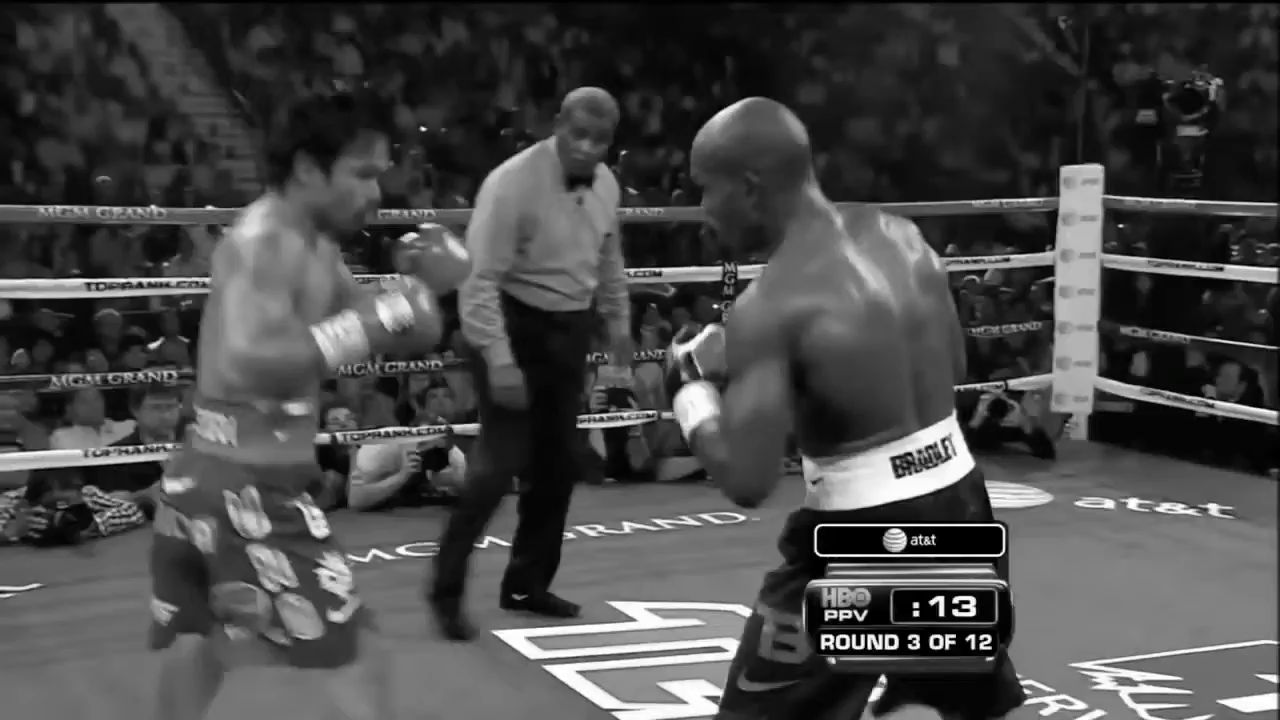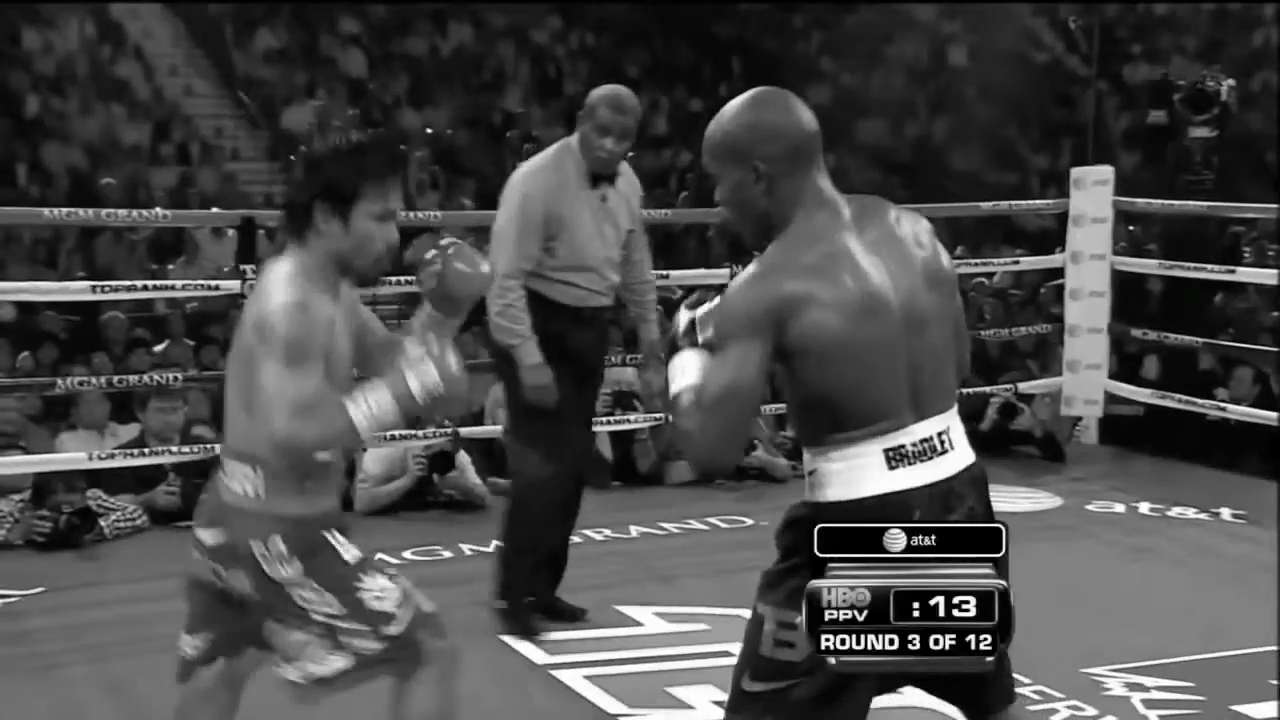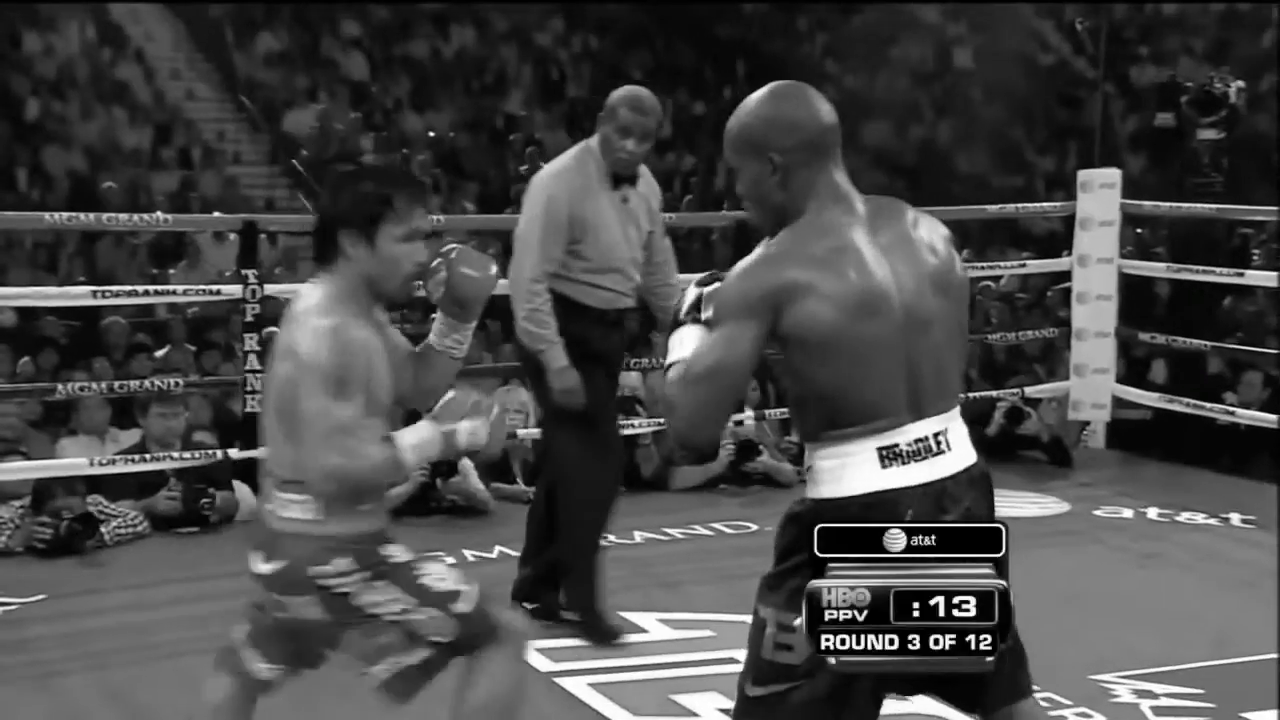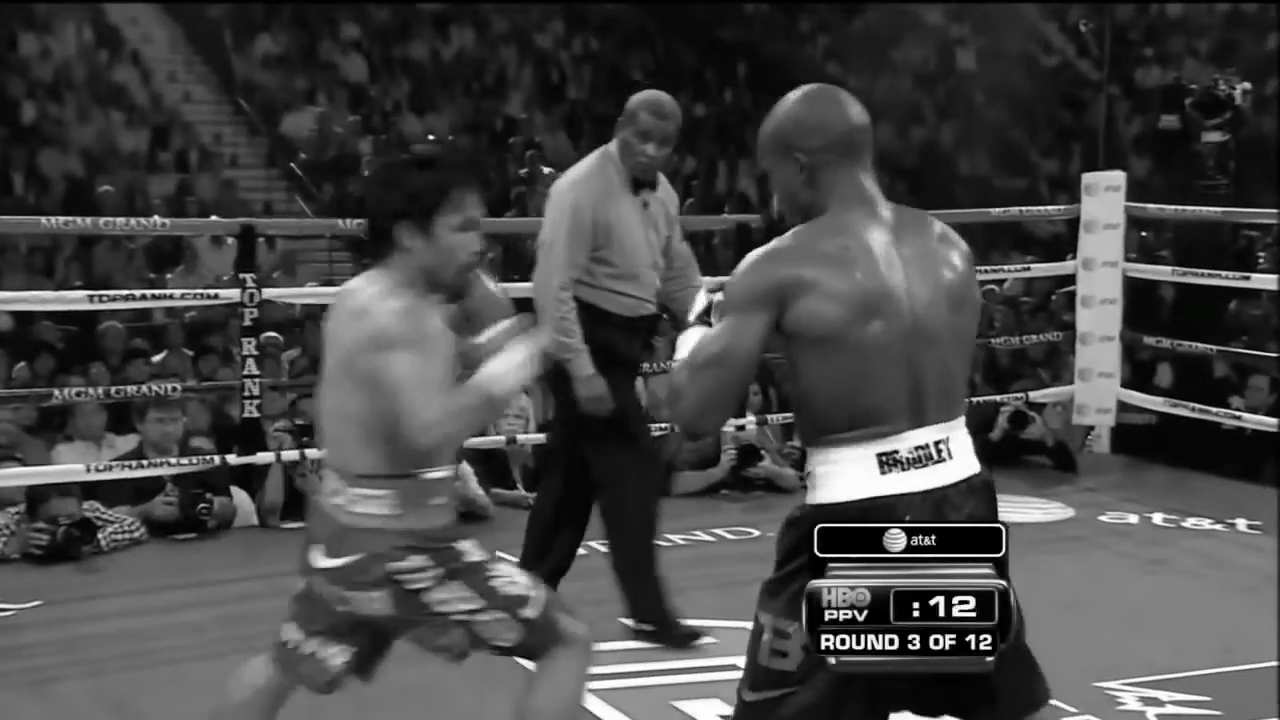
dt=0.5s
person 1, frame 1
left shoulder: (770, 305)
right shoulder: (902, 237)
left elbow: (748, 482)
left wrist: (693, 380)
left hip: (864, 533)
right hip: (958, 500)
person 1, frame 2
left shoulder: (767, 289)
right shoulder: (913, 231)
left elbow: (711, 452)
left wrist: (690, 349)
left hip: (860, 524)
right hip: (957, 496)
person 1, frame 3
left shoulder: (770, 275)
right shoulder: (929, 234)
left elbow: (692, 430)
left wrist: (691, 323)
left hip: (858, 519)
right hip: (958, 492)
person 1, frame 4
left shoulder: (780, 269)
right shoulder: (950, 248)
left elbow: (695, 413)
left wrist: (698, 327)
left hip: (857, 525)
right hip: (960, 502)
person 2, frame 1
left shoulder: (313, 242)
right shoulder: (264, 243)
left elbow: (356, 325)
right elbow: (248, 361)
left wrist: (418, 288)
right wrist: (377, 319)
left hip: (204, 478)
right hip: (246, 490)
left knee: (202, 637)
right knee: (357, 652)
person 2, frame 2
left shoulder: (329, 288)
right shoulder: (293, 303)
left elbow: (388, 362)
right elbow: (290, 436)
left wrist: (445, 309)
right wrist: (412, 386)
left hip: (236, 517)
right hip: (279, 532)
left knee: (224, 662)
right knee: (429, 653)
person 2, frame 3
left shoulder: (355, 312)
right shoulder: (329, 333)
left elbow: (420, 386)
right elbow: (337, 472)
left wrist: (459, 315)
right wrist: (445, 436)
left hip: (291, 542)
right hip: (330, 552)
left knee: (250, 671)
right knee: (501, 637)
person 2, frame 4
left shoulder: (360, 297)
right shoulder: (401, 314)
right elbow: (435, 429)
left wrist: (485, 338)
right wrist: (518, 357)
left hip: (343, 532)
right hip: (400, 548)
left knee: (291, 661)
right knee: (567, 642)
person 3, frame 1
left shoulder: (607, 185)
right shoulder: (513, 183)
left elbow: (609, 266)
right elbow: (481, 278)
left wrist: (621, 332)
right wrist: (500, 361)
left hip: (570, 331)
right hip: (516, 327)
left knee: (558, 462)
right knee: (501, 460)
left ankle: (527, 584)
right ankle: (445, 589)
person 3, frame 2
left shoulder: (628, 184)
right shoulder: (537, 180)
left elbow: (635, 267)
right elbow: (505, 277)
left wrist: (650, 338)
right wrist: (528, 359)
left hip: (591, 328)
right hip: (540, 324)
left knee: (574, 463)
right knee: (546, 462)
left ankle: (539, 587)
right ankle: (513, 592)
person 3, frame 3
left shoulder: (646, 186)
right shoulder: (560, 182)
left elbow: (658, 269)
right elbow: (529, 279)
right wrist: (555, 362)
left hip: (610, 329)
right hip: (566, 328)
left knee: (572, 461)
right knee: (595, 460)
left ankle: (537, 590)
right ankle: (579, 598)
person 3, frame 4
left shoulder: (661, 191)
right shoulder: (581, 189)
left elbow: (678, 276)
right elbow: (553, 287)
right wrist: (581, 370)
left hip: (625, 338)
right hip: (590, 339)
left knee: (576, 472)
right knee: (633, 469)
right ankle: (647, 612)
